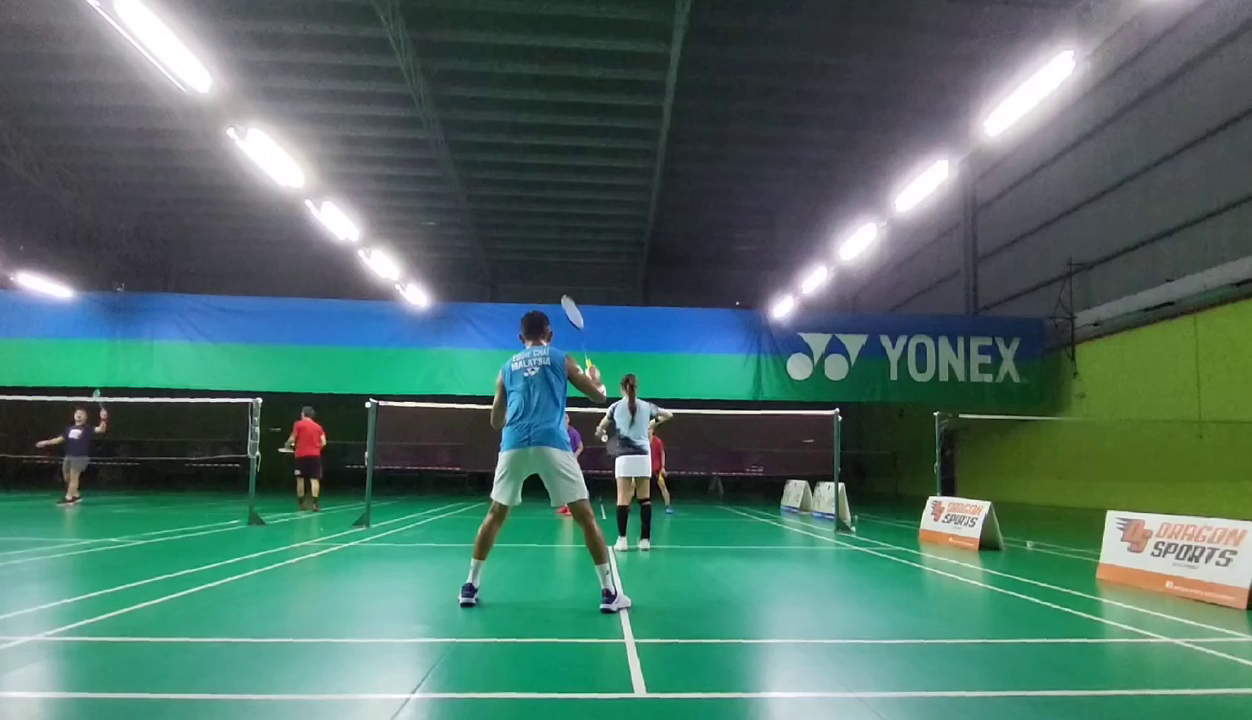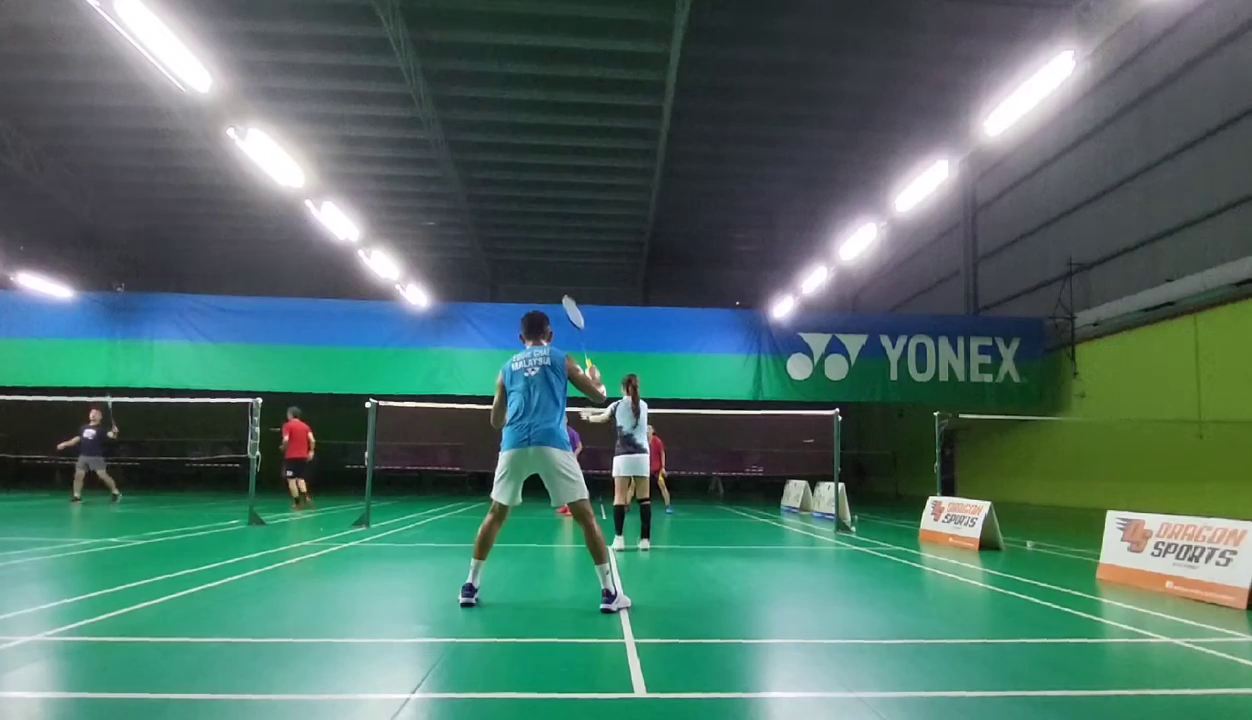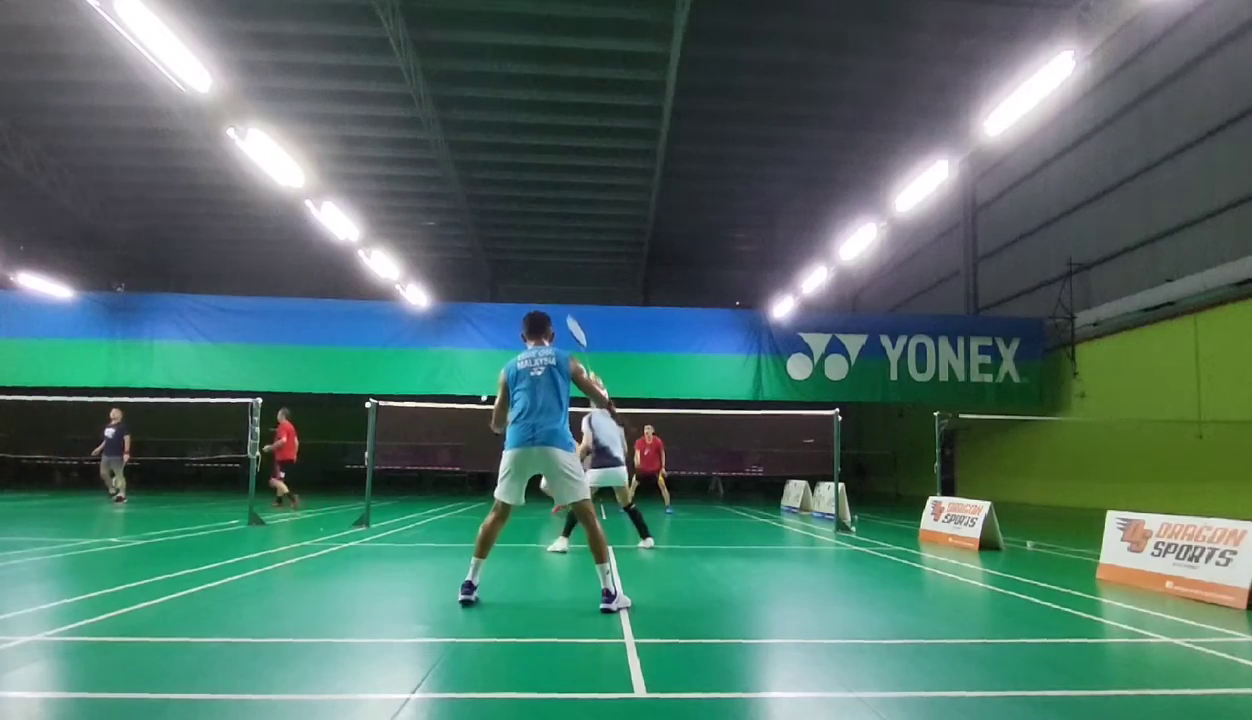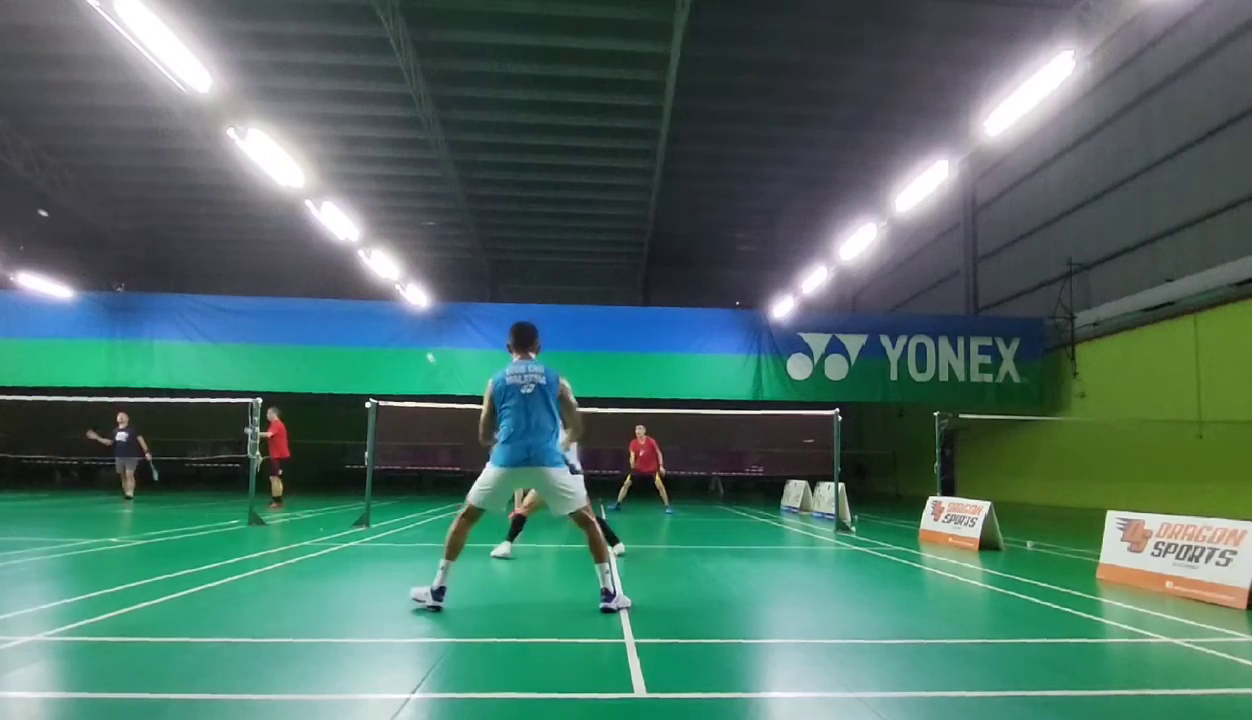
dt=0.4s
person 1, frame 1
left shoulder: (507, 368)
right shoulder: (562, 359)
left elbow: (496, 421)
right elbow: (599, 396)
right wrist: (595, 377)
left hip: (513, 446)
right hip: (552, 445)
left knee: (496, 514)
right knee: (585, 516)
left ankle: (470, 586)
right ankle: (609, 592)
person 1, frame 2
left shoulder: (507, 368)
right shoulder: (561, 360)
left elbow: (496, 420)
right elbow: (599, 396)
right wrist: (595, 376)
left hip: (513, 446)
right hip: (552, 444)
left knee: (496, 515)
right knee: (585, 516)
left ankle: (470, 586)
right ankle: (609, 592)
person 1, frame 3
left shoulder: (510, 368)
right shoulder: (567, 361)
left elbow: (496, 423)
right elbow: (603, 402)
right wrist: (604, 400)
left hip: (518, 445)
right hip: (556, 445)
left knee: (498, 513)
right knee: (587, 516)
left ankle: (470, 584)
right ankle: (609, 593)
person 1, frame 4
left shoulder: (496, 382)
right shoulder: (555, 380)
left elbow: (484, 437)
right elbow: (575, 428)
right wrist: (568, 439)
left hip: (506, 462)
right hip: (547, 462)
left knee: (465, 519)
right knee: (588, 521)
left ankle: (437, 589)
right ankle: (609, 593)
